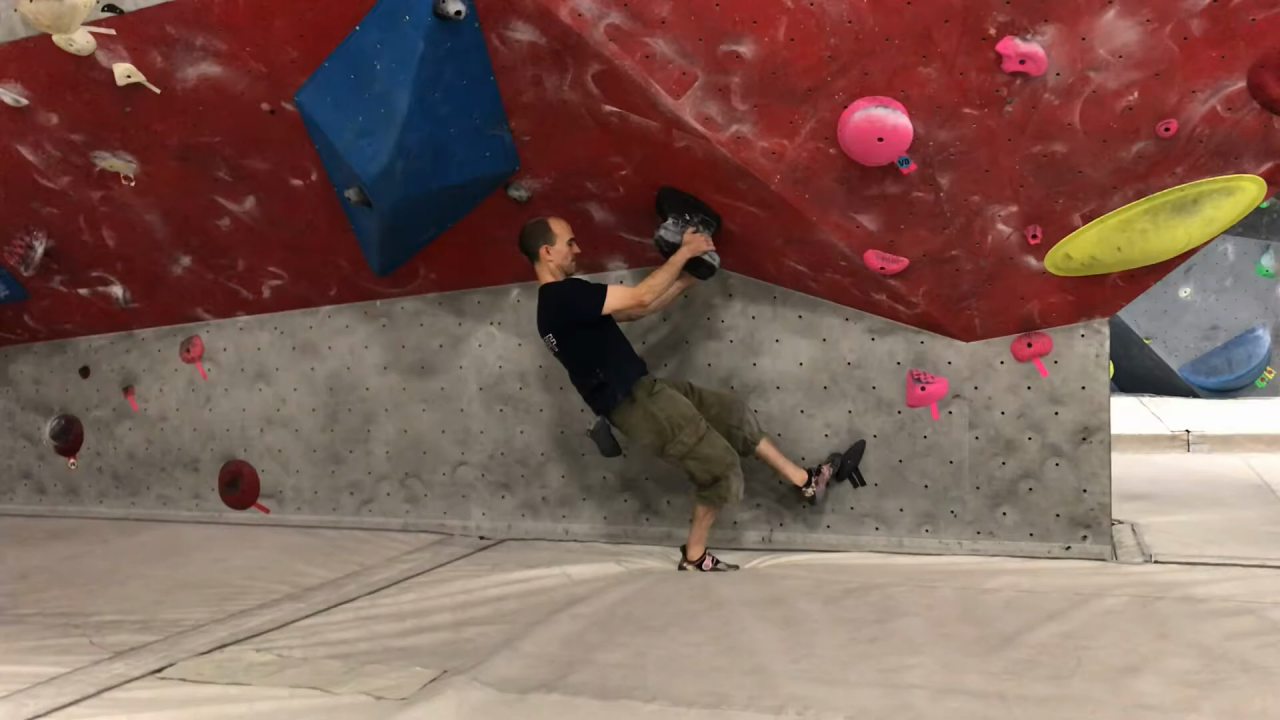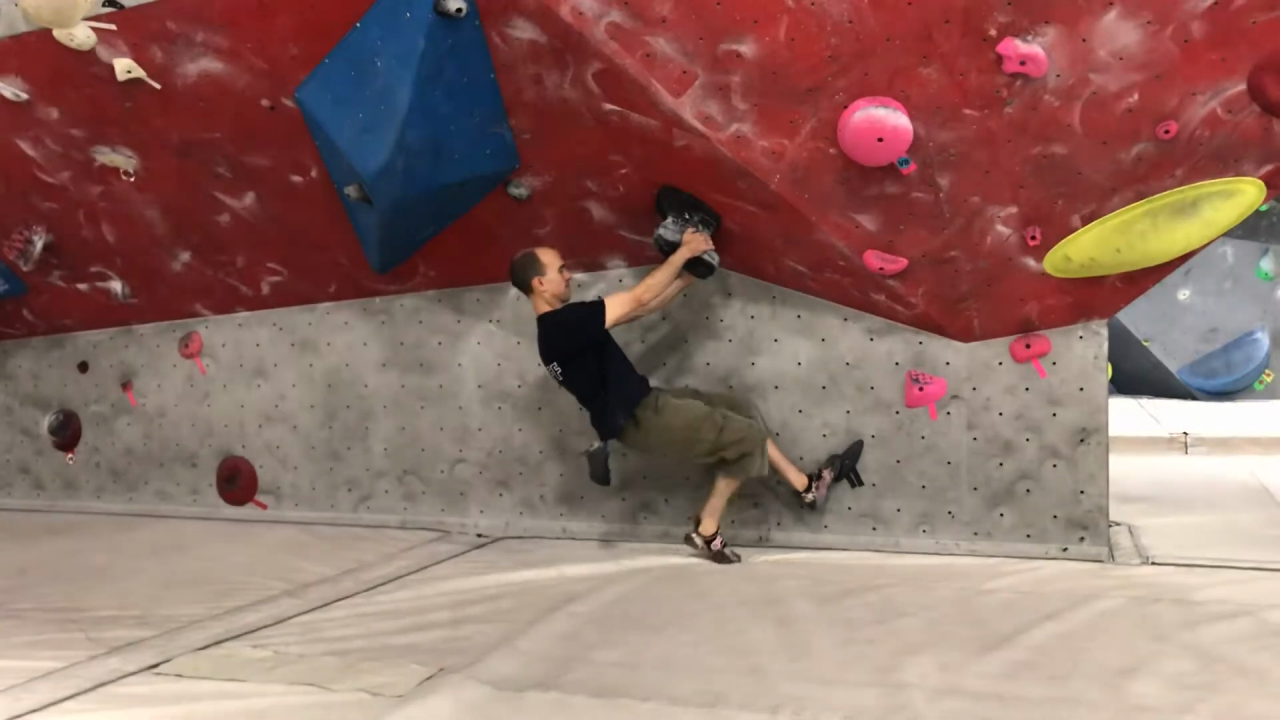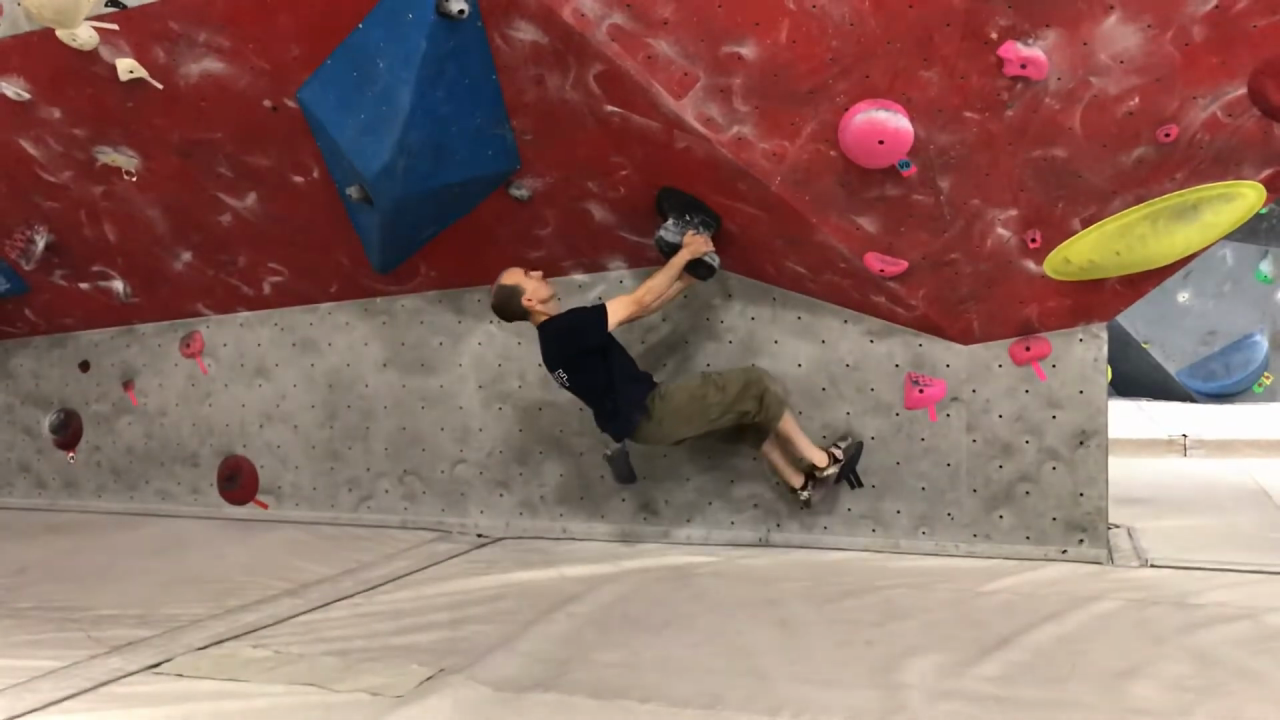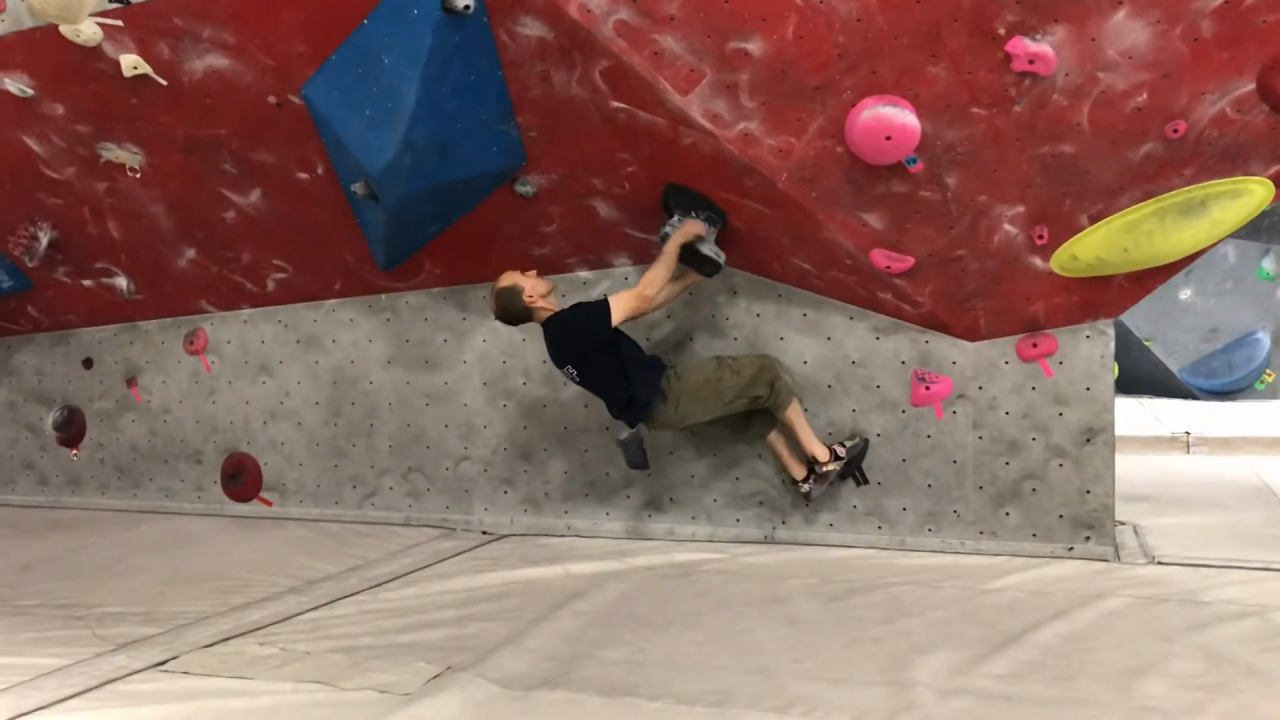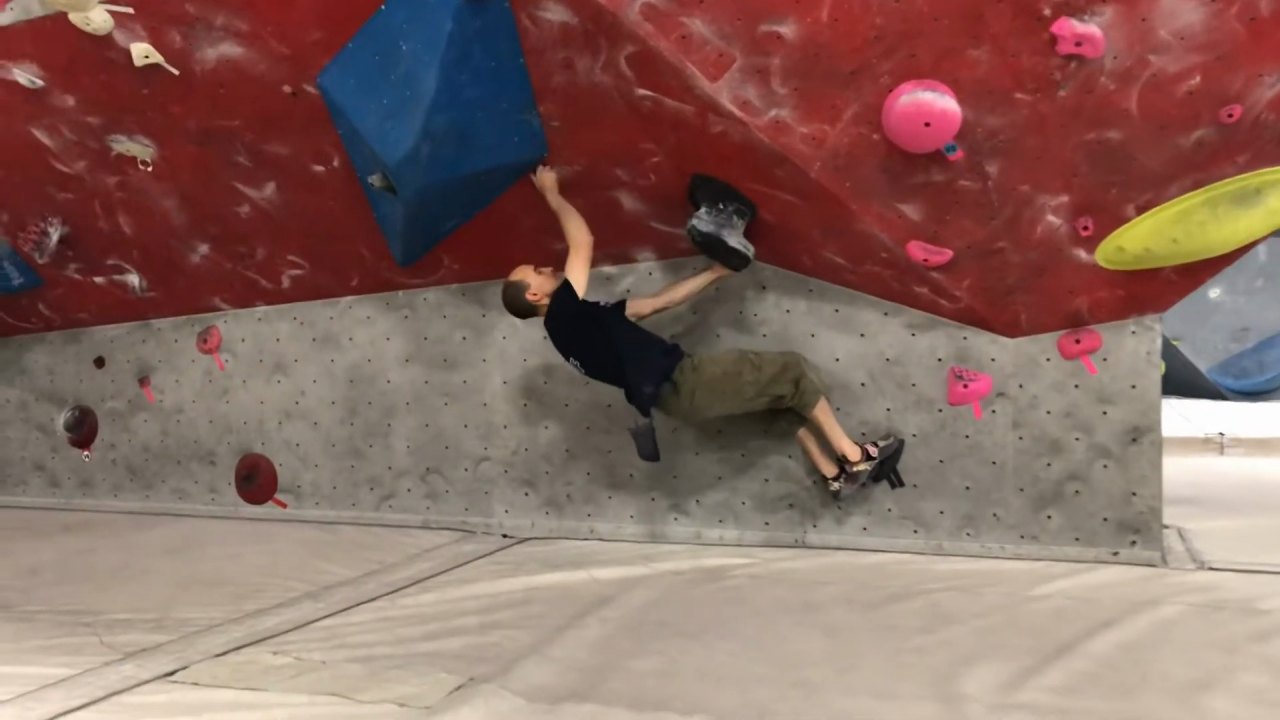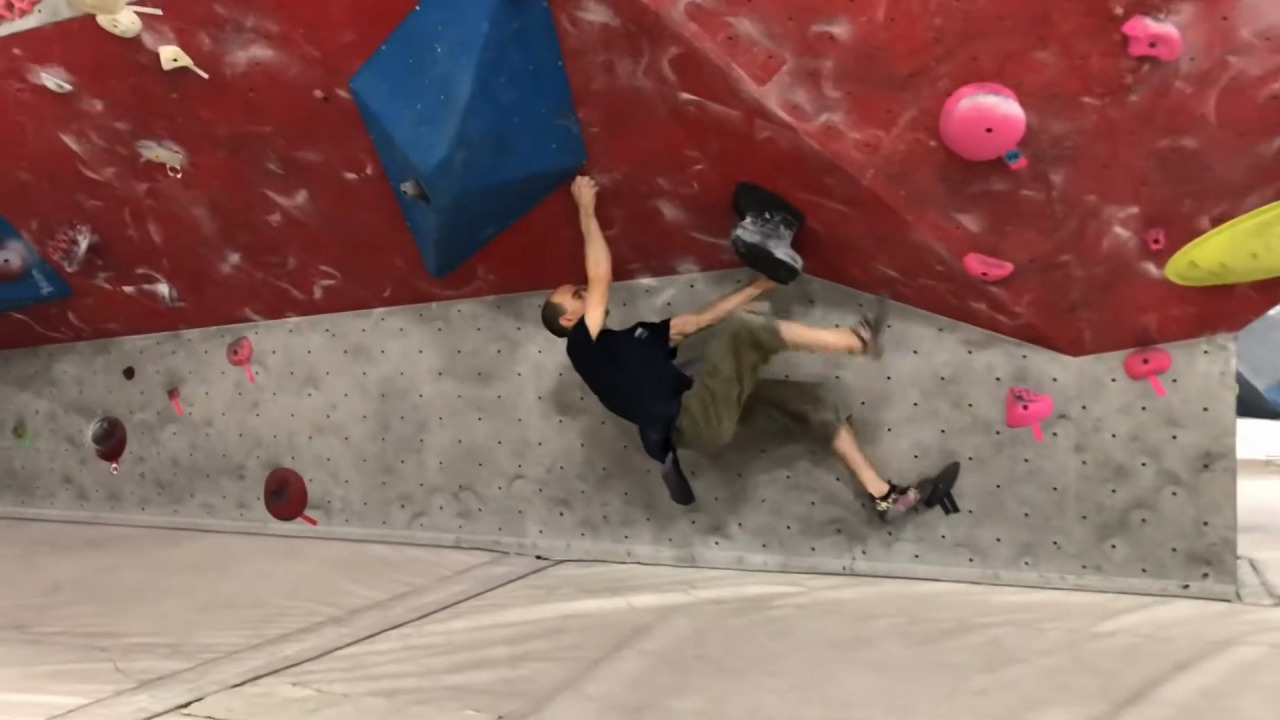
dt=0.5s
person 1, frame 1
left shoulder: (561, 302)
right shoulder: (564, 295)
left elbow: (634, 310)
right elbow: (641, 298)
left wrist: (688, 278)
right wrist: (685, 252)
left hip: (641, 389)
right hip: (634, 401)
left knee: (735, 415)
right knee: (721, 466)
left ankle: (806, 481)
right ankle: (694, 555)
person 1, frame 2
left shoulder: (560, 328)
right shoulder: (562, 324)
left elbow: (635, 310)
right elbow: (637, 300)
left wrist: (688, 275)
right wrist: (684, 251)
left hip: (643, 405)
right hip: (638, 419)
left knee: (741, 412)
right knee: (747, 437)
left ankle: (805, 485)
right ankle: (706, 529)
person 1, frame 3
left shoulder: (560, 334)
right shoulder: (565, 330)
left elbow: (635, 309)
right elbow: (638, 302)
left wrist: (687, 276)
right wrist: (685, 253)
left hip: (645, 414)
right hip: (649, 416)
left knee: (750, 408)
right knee: (756, 386)
left ankle: (801, 484)
right ankle: (819, 462)
person 1, frame 4
left shoulder: (565, 330)
right shoulder: (572, 324)
left elbow: (635, 305)
right elbow: (642, 297)
left wrist: (689, 278)
right wrist: (677, 239)
left hip: (654, 403)
right hip: (663, 396)
left knee: (757, 395)
right knee: (767, 373)
left ankle: (802, 475)
right ankle: (820, 455)
person 1, frame 5
left shoulder: (581, 317)
right shoulder: (563, 316)
left elbow: (654, 303)
right elbow: (582, 243)
left wrist: (714, 273)
right wrist: (552, 194)
left hip: (678, 384)
right hip: (681, 386)
left knee: (784, 388)
right knee: (793, 370)
left ankle: (835, 475)
right ankle: (852, 455)
person 1, frame 6
left shoulder: (637, 335)
right shoulder: (584, 347)
left elbow: (701, 320)
right elbow: (600, 277)
left wrist: (761, 286)
right wrist: (586, 208)
left hip: (706, 415)
right hip: (697, 422)
left knee: (814, 403)
right knee: (743, 328)
left ankle: (884, 495)
right ankle: (853, 338)
